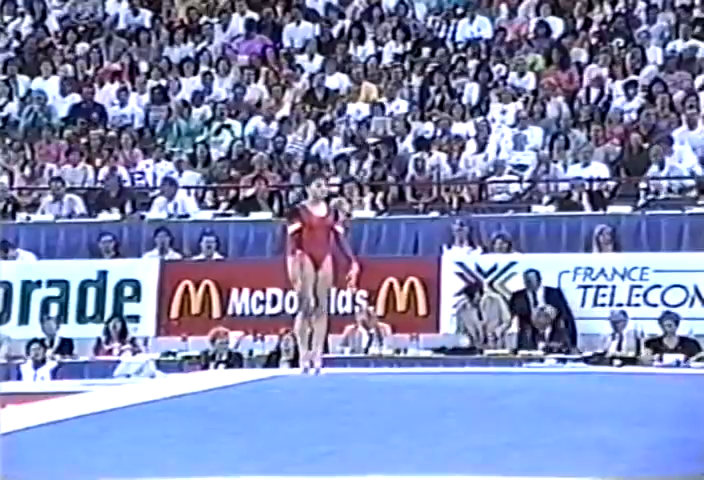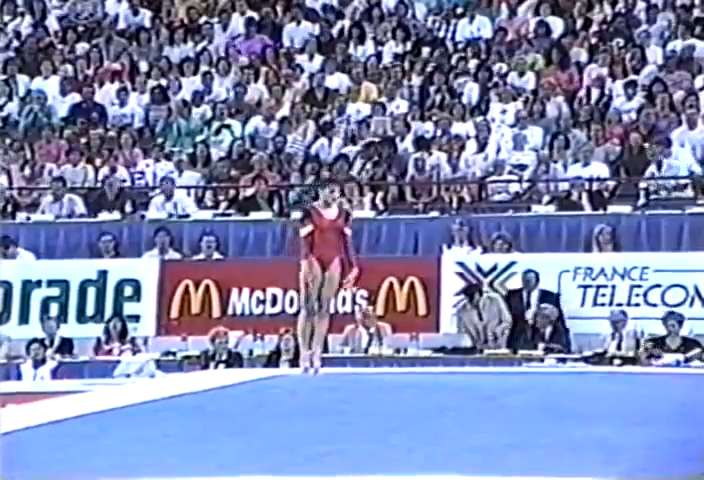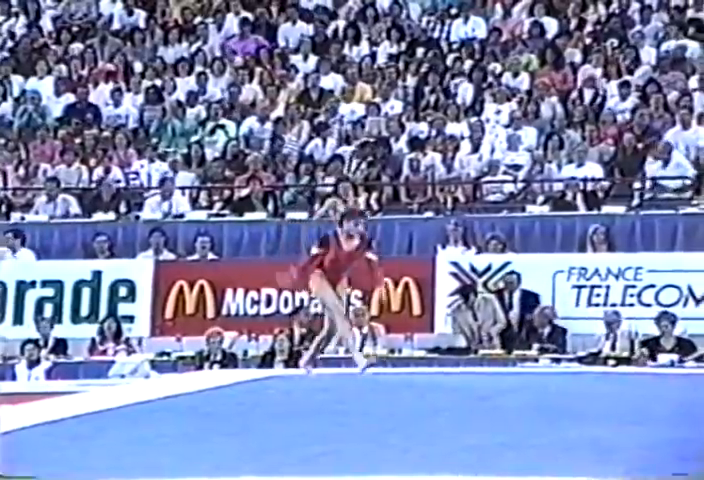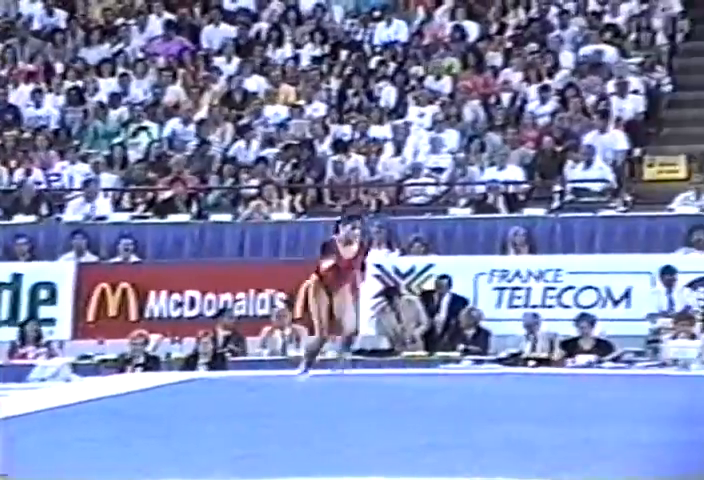
dt=0.4s
person 1, frame 1
left shoulder: (331, 212)
right shoulder: (299, 211)
left elbow: (340, 239)
right elbow: (292, 240)
left wrist: (353, 263)
right wrist: (292, 264)
left hip: (325, 261)
right hip: (305, 260)
left knee: (321, 309)
right knee: (306, 308)
left ankle: (317, 355)
right ankle: (304, 356)
person 1, frame 2
left shoulder: (343, 213)
right shoulder: (310, 212)
left elbow: (347, 242)
right elbow: (305, 242)
left wrist: (353, 267)
right wrist: (306, 268)
left hip: (333, 263)
right hip: (313, 262)
left knee: (324, 310)
right knee: (309, 309)
left ankle: (316, 356)
right ankle: (304, 356)
person 1, frame 3
left shoulder: (365, 242)
right shoulder: (330, 239)
left elbow: (373, 265)
right elbow: (313, 258)
left wrist: (379, 285)
right wrist: (295, 274)
left hip: (338, 281)
right hip: (320, 278)
left knee: (331, 327)
right knee: (340, 314)
left ankle: (307, 360)
right ankle: (358, 358)
person 1, frame 4
left shoulder: (362, 247)
right shoulder: (329, 246)
right elbow: (327, 270)
left wrist: (355, 292)
left hip: (341, 288)
right hip: (321, 287)
left knee: (351, 330)
right knee: (323, 335)
right ankle: (305, 366)
